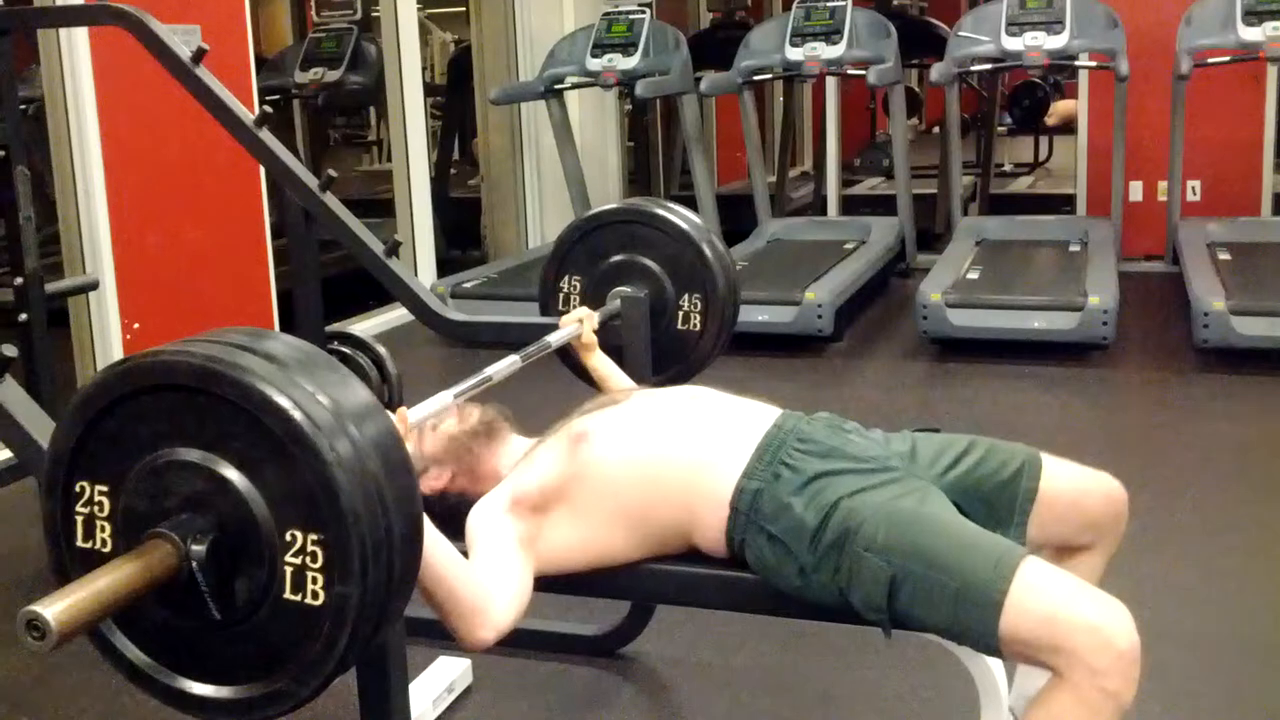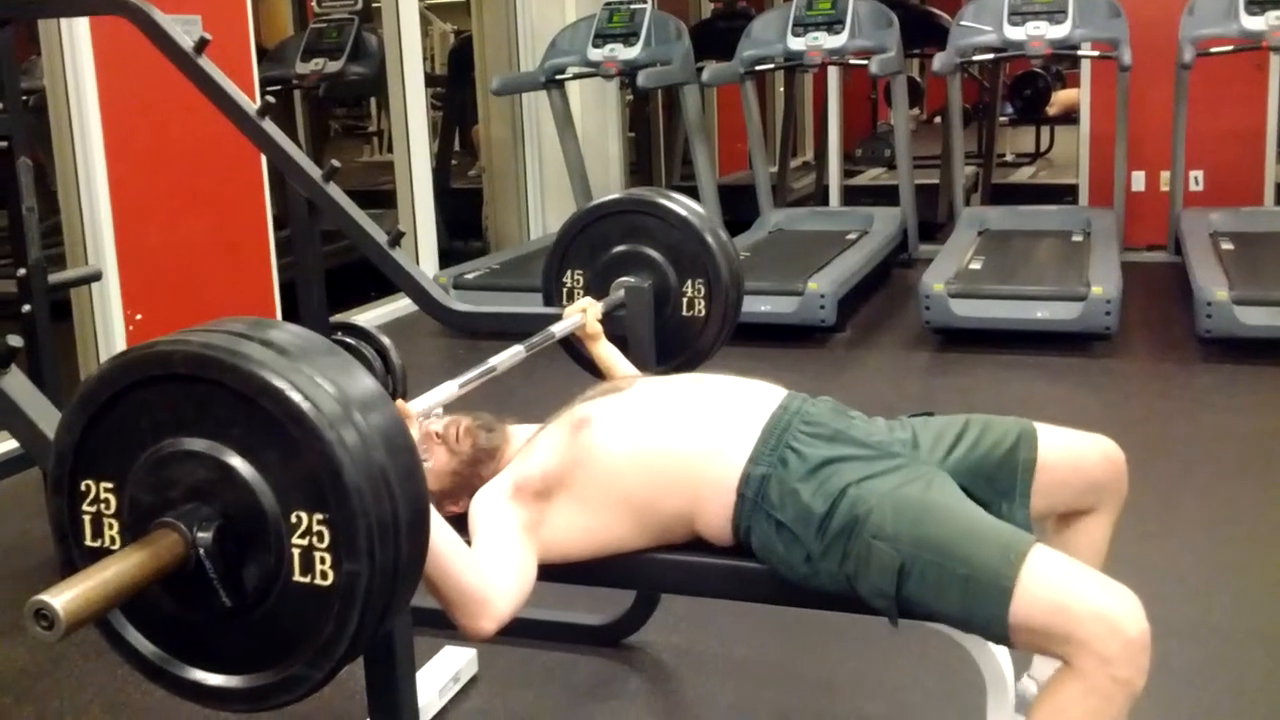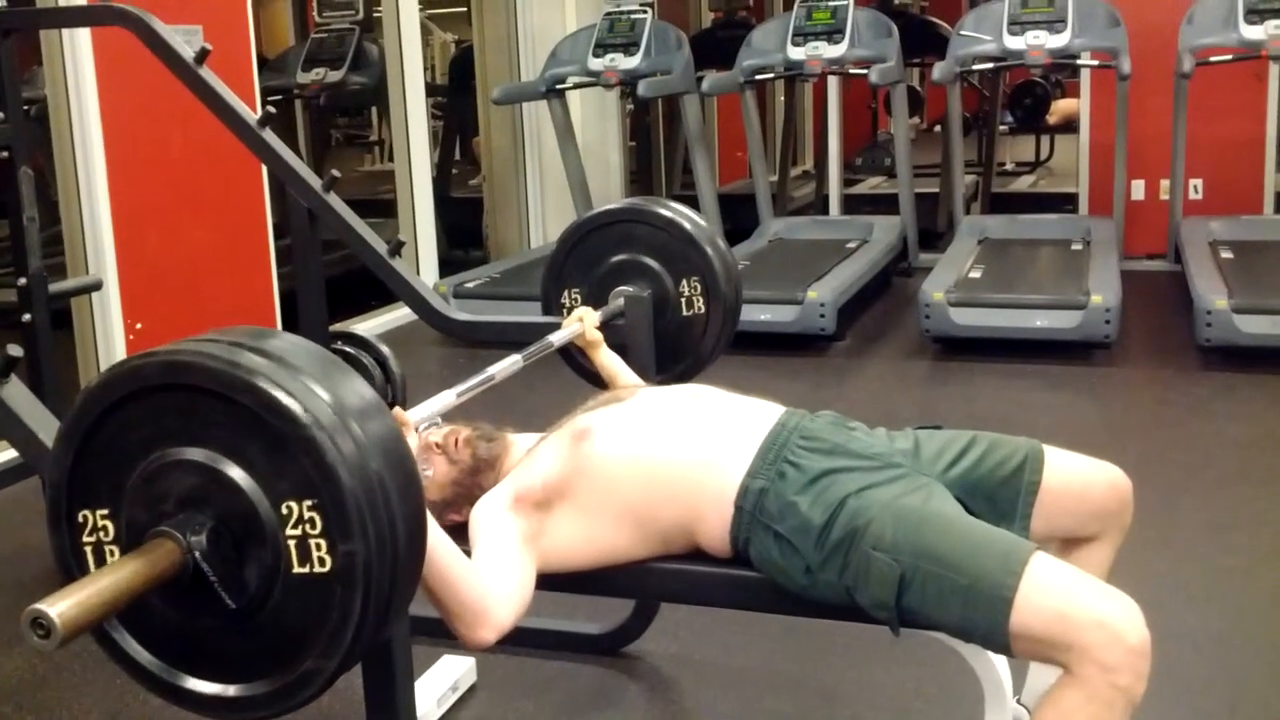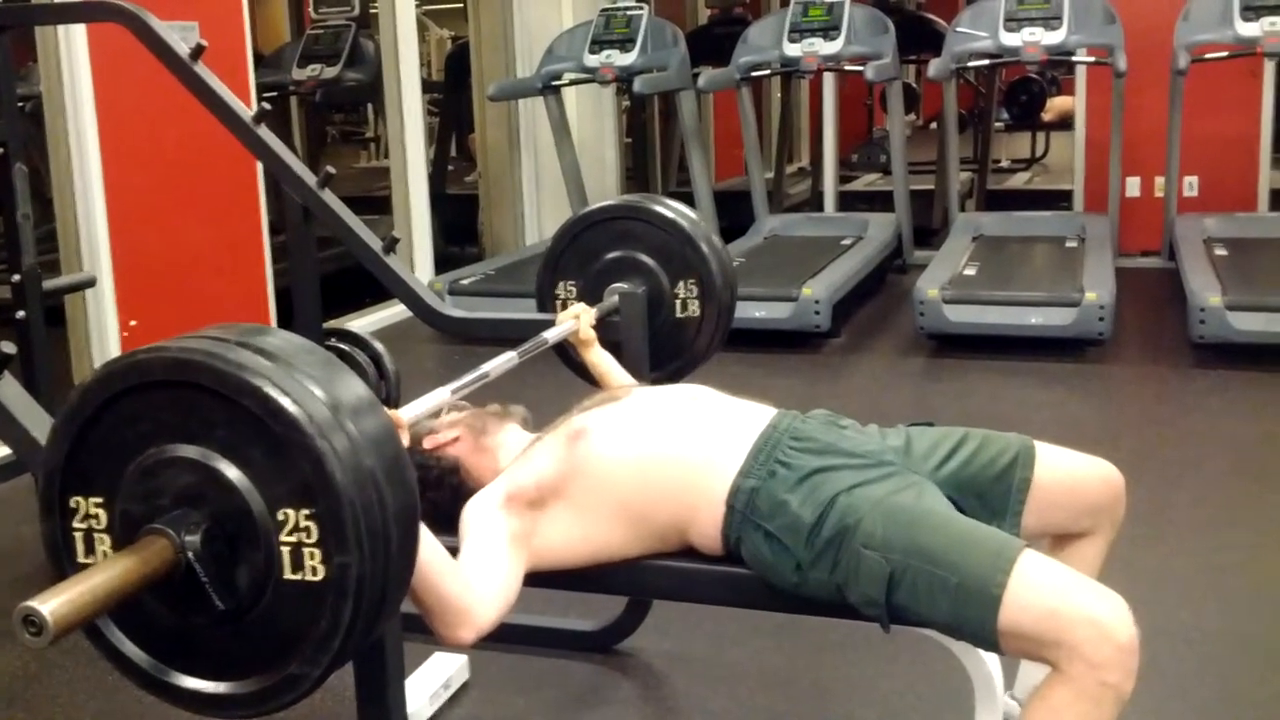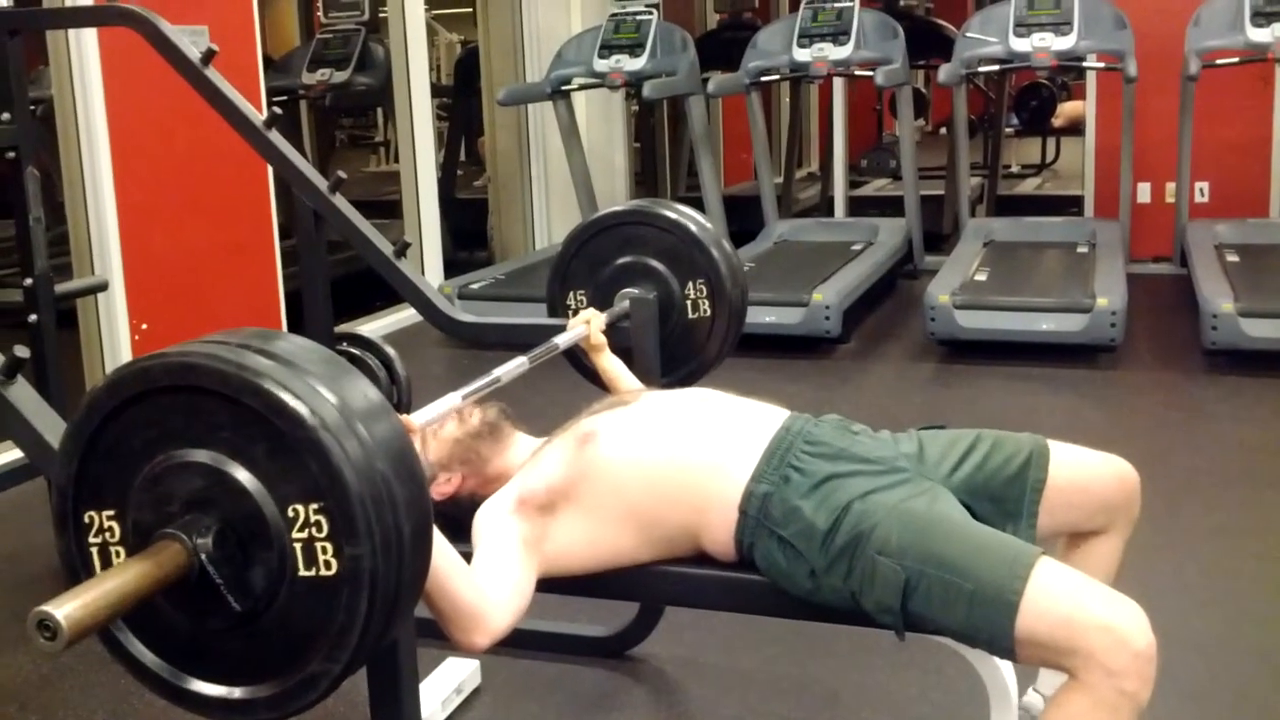
dt=1s
person 1, frame 1
left shoulder: (549, 458)
right shoulder: (502, 513)
right elbow: (486, 620)
left wrist: (589, 351)
left knee: (1101, 505)
right knee: (1105, 646)
person 1, frame 2
left shoulder: (550, 443)
right shoulder: (501, 502)
right elbow: (486, 607)
left wrist: (595, 339)
left knee: (1099, 469)
right knee: (1114, 634)
person 1, frame 3
left shoulder: (550, 452)
right shoulder: (502, 512)
right elbow: (486, 618)
left wrist: (596, 348)
left knee: (1106, 498)
right knee: (1114, 642)
person 1, frame 4
left shoulder: (553, 454)
right shoulder: (500, 508)
right elbow: (466, 616)
left wrist: (590, 347)
left knee: (1098, 492)
right knee: (1103, 640)
person 1, frame 5
left shoulder: (559, 461)
right shoulder: (511, 512)
right elbow: (480, 623)
left wrist: (600, 352)
left knee: (1114, 490)
right knee: (1121, 646)
